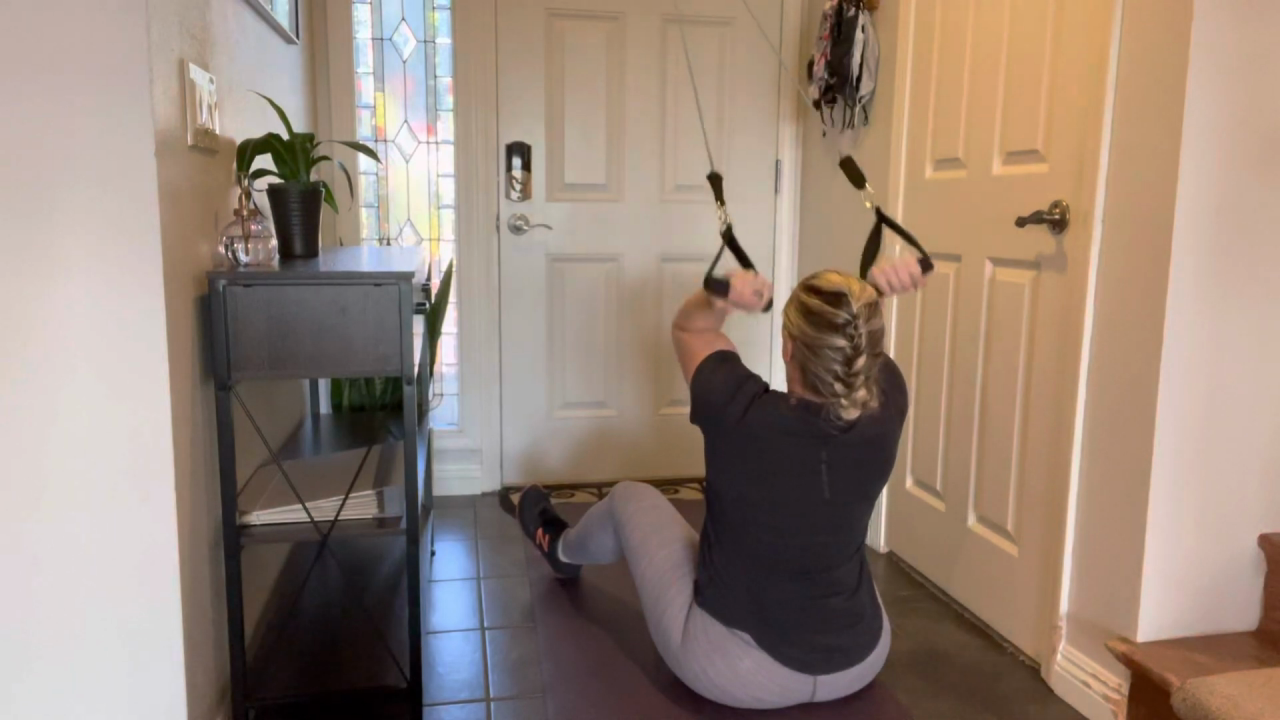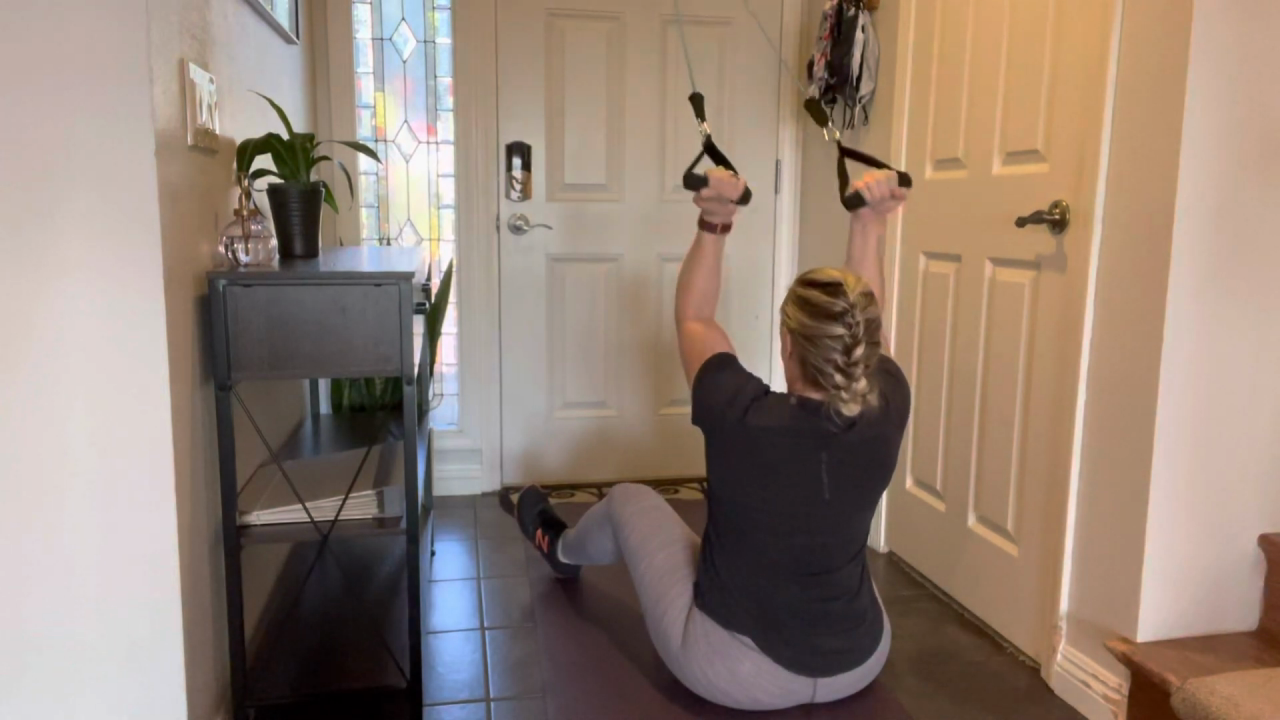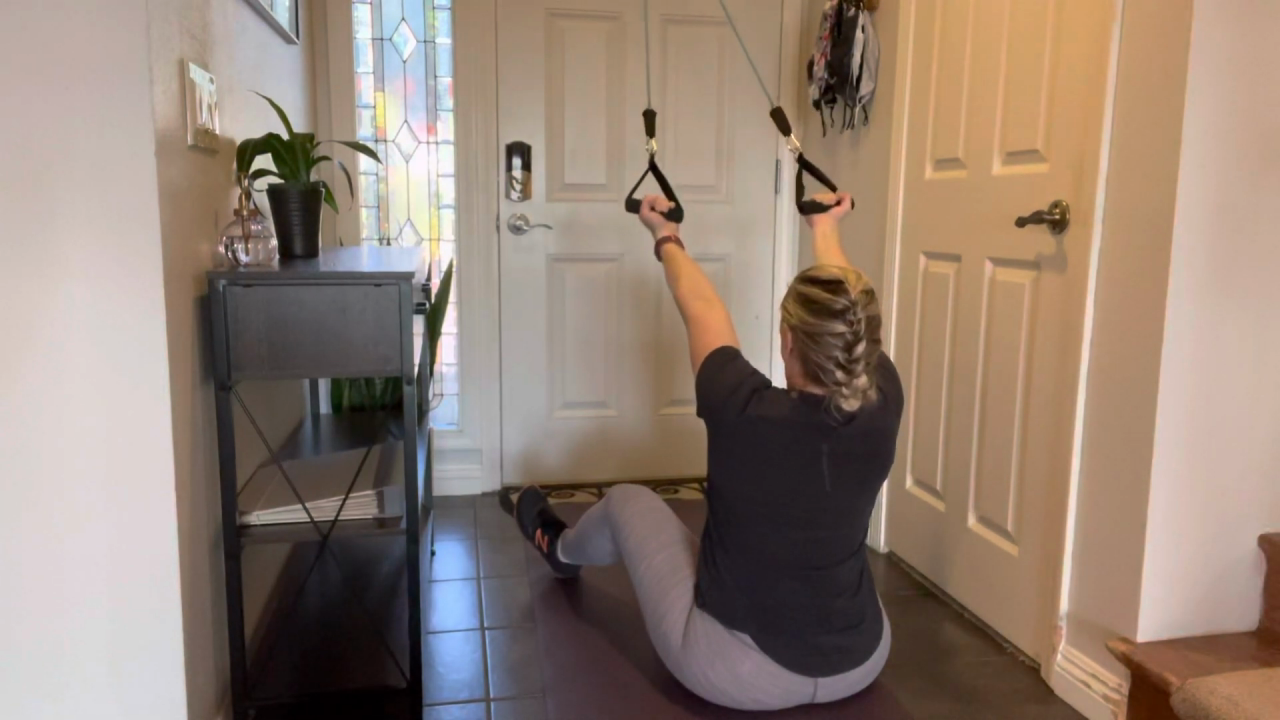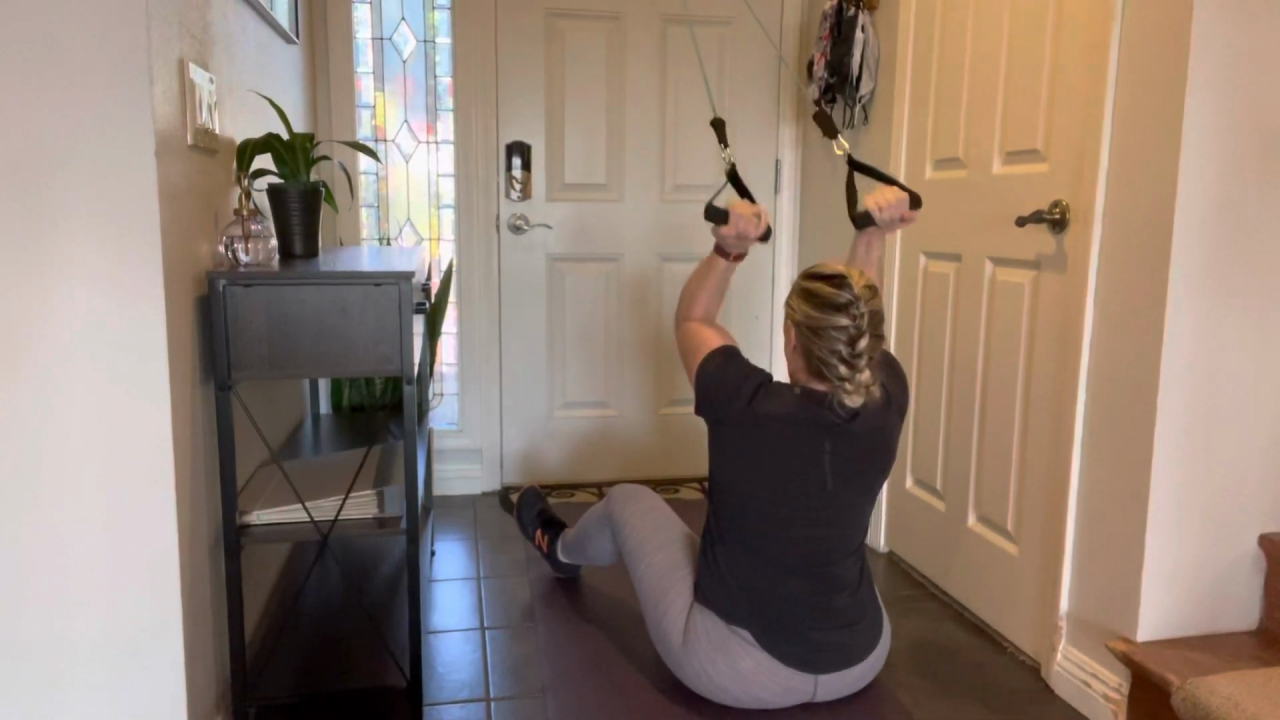
dt=1s
person 1, frame 1
left shoulder: (742, 419)
right shoulder: (884, 414)
left elbow: (688, 329)
right elbow: (852, 340)
left wrist: (721, 299)
right wrist: (876, 287)
left hip: (735, 673)
left knee: (631, 500)
left ankle: (560, 550)
person 1, frame 2
left shoulder: (743, 420)
right shoulder: (886, 415)
left elbow: (692, 318)
right elbow: (859, 319)
left wrist: (714, 223)
right wrist: (869, 219)
left hip: (735, 673)
right hip: (858, 664)
left knee: (628, 501)
left ankle: (561, 550)
person 1, frame 3
left shoulder: (744, 412)
right shoulder: (881, 410)
left elbow: (702, 309)
right elbow: (849, 314)
left wrist: (666, 238)
right wrist: (824, 224)
left hip: (736, 674)
right hip: (858, 665)
left knee: (626, 501)
left ankle: (561, 549)
person 1, frame 4
left shoulder: (748, 410)
right shoulder: (885, 408)
left elbow: (692, 321)
right elbow: (854, 317)
left wrist: (729, 248)
right wrist: (874, 233)
left hip: (736, 673)
right hip: (859, 663)
left knee: (627, 502)
left ankle: (560, 549)
